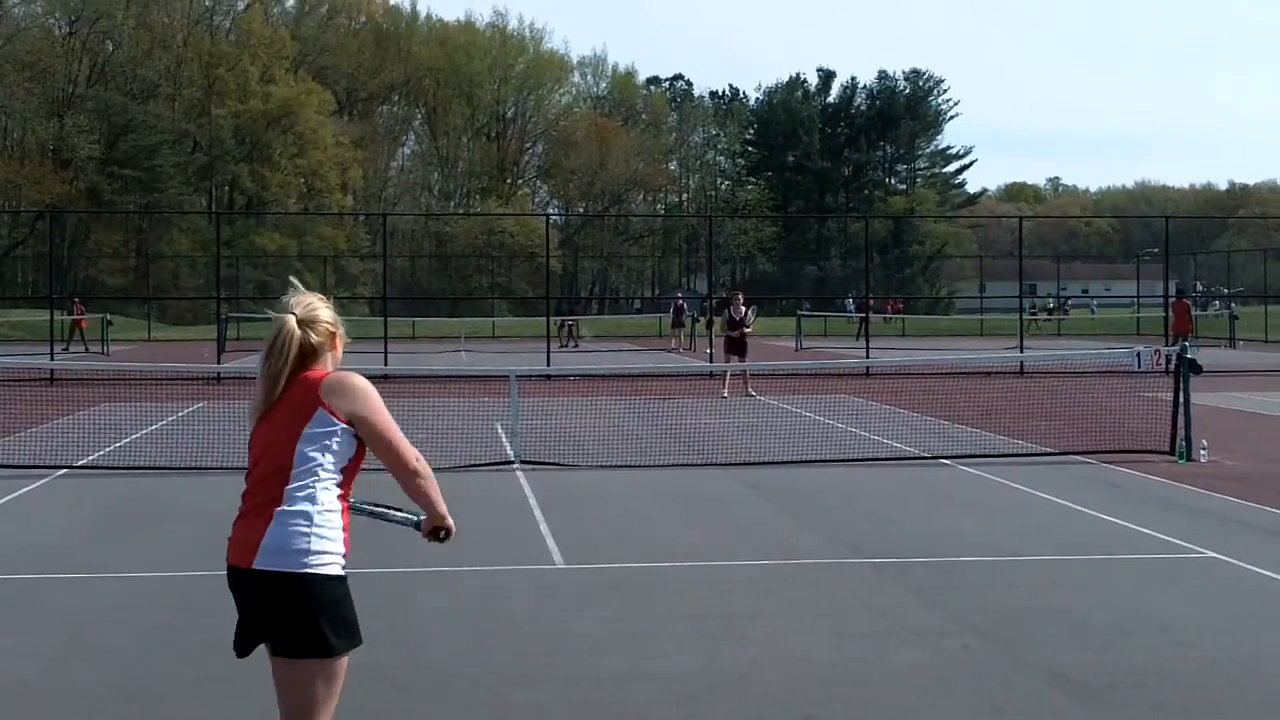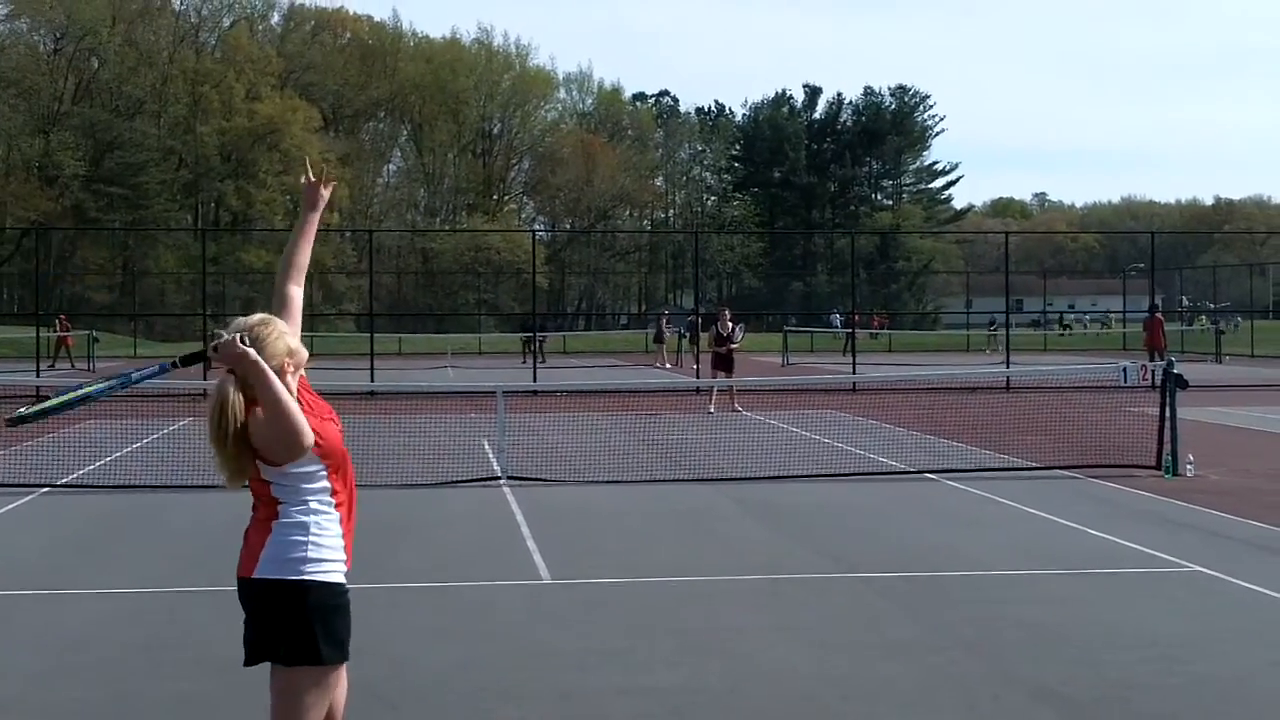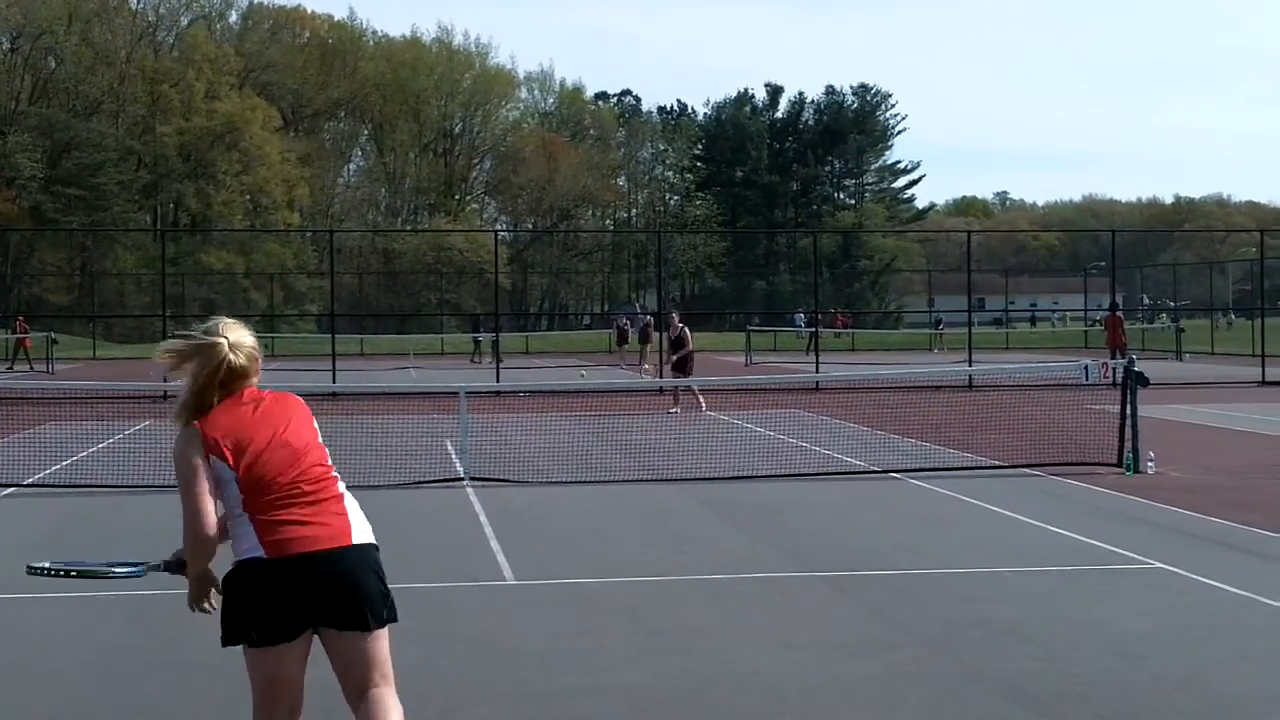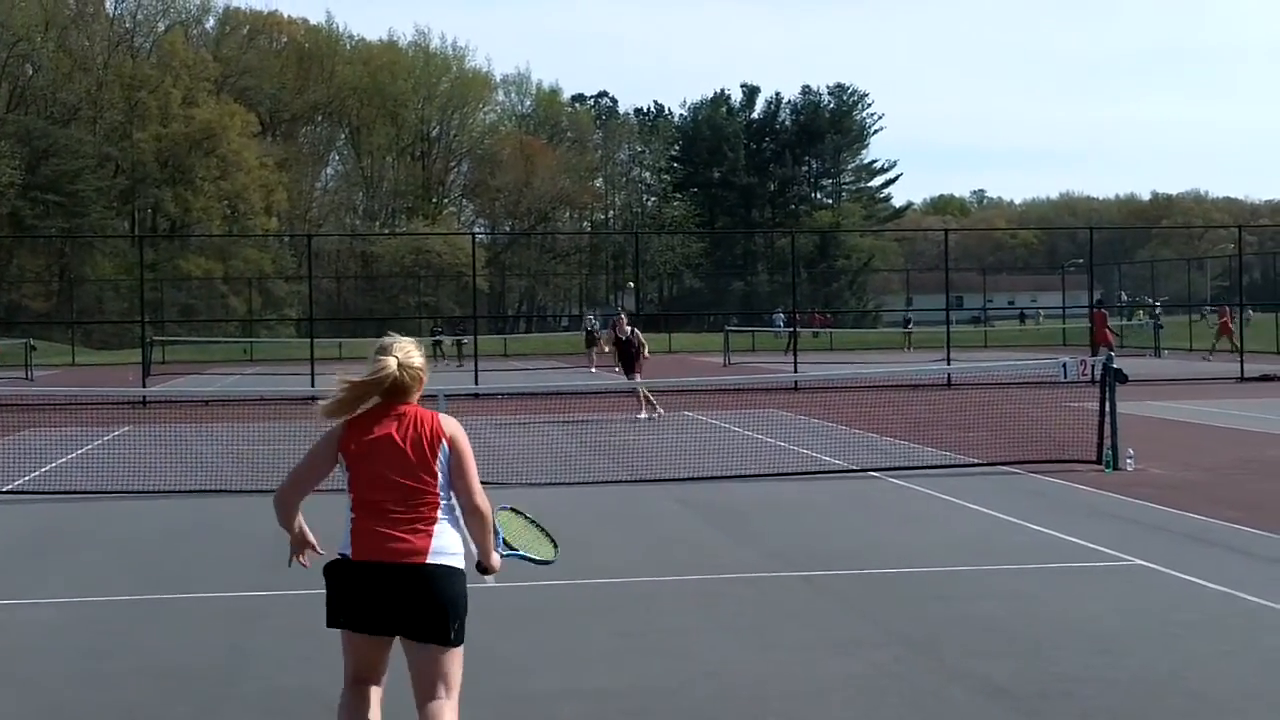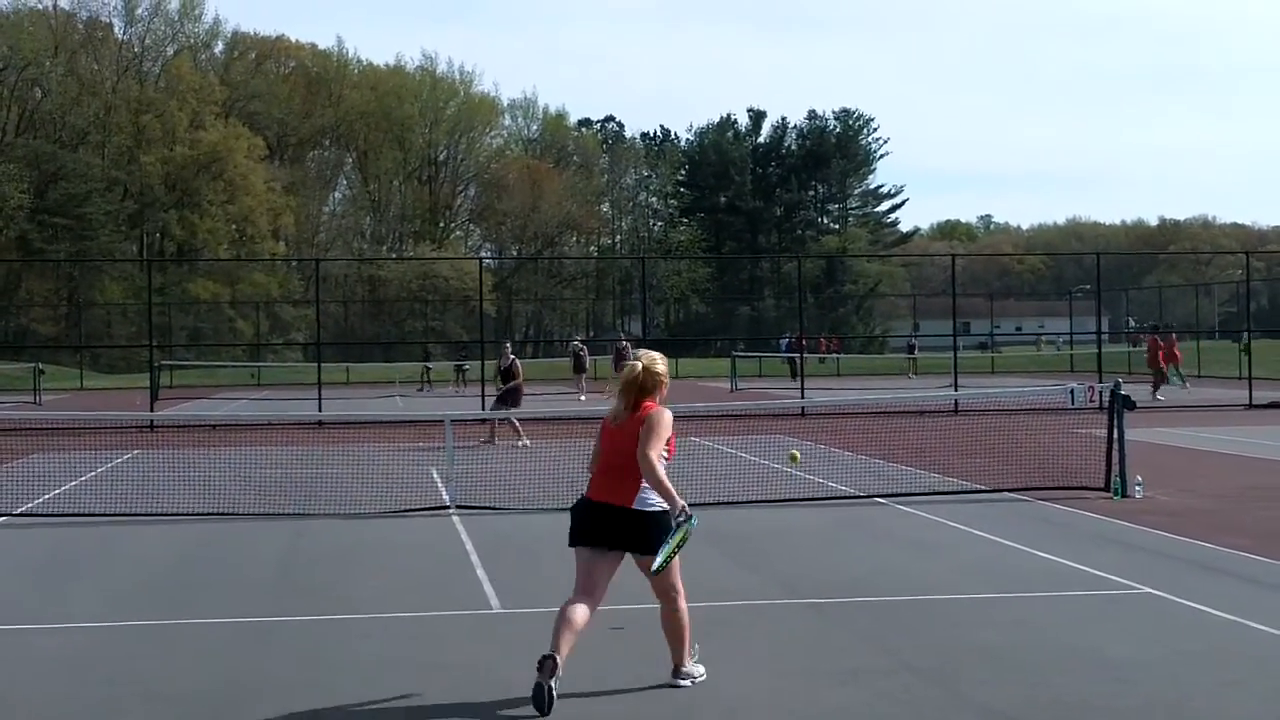
dt=1s
person 1, frame 1
left shoulder: (280, 395)
right shoulder: (344, 387)
right elbow: (408, 465)
right wrist: (440, 513)
left hip: (255, 563)
right hip: (300, 566)
person 1, frame 2
left shoulder: (286, 386)
right shoulder: (266, 426)
left elbow: (289, 287)
right elbow: (300, 441)
left wrist: (311, 211)
right wrist: (253, 367)
left hip: (280, 576)
right hip: (302, 581)
person 1, frame 3
left shoulder: (197, 435)
right shoulder: (295, 405)
left elbow: (202, 531)
left wrist: (197, 573)
left hip: (270, 571)
right hip: (348, 554)
person 1, frame 4
left shoulder: (344, 432)
right shoulder: (444, 428)
left elbow: (287, 497)
right elbow: (477, 506)
left wrist: (297, 534)
right wrist: (488, 552)
left hip: (362, 571)
right hip: (433, 572)
left knee: (362, 683)
person 1, frame 5
left shoulder: (613, 415)
right shoulder: (659, 417)
right elbow: (647, 462)
right wrist: (674, 500)
left hip: (594, 509)
right hip: (643, 513)
left knee: (583, 595)
right knee: (671, 588)
left ankle: (553, 659)
right ankle: (682, 667)
